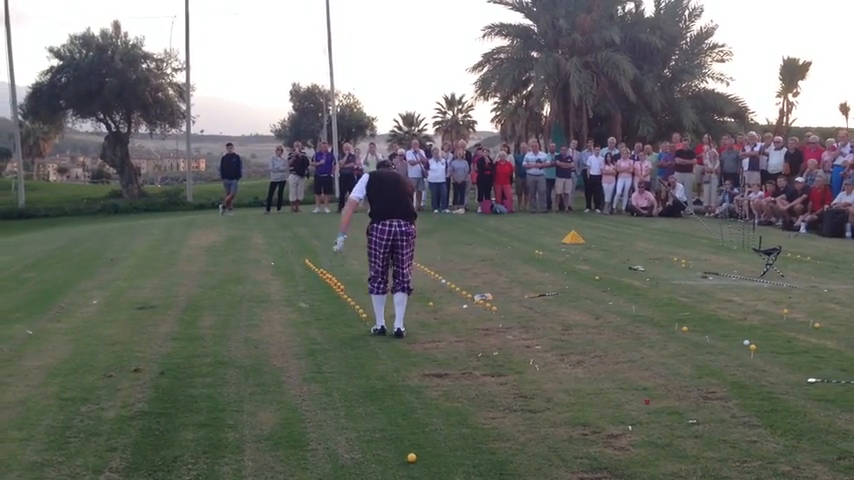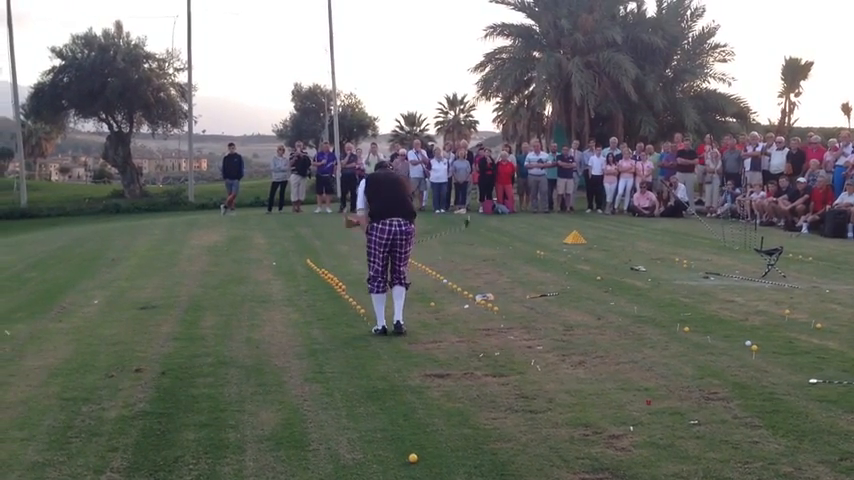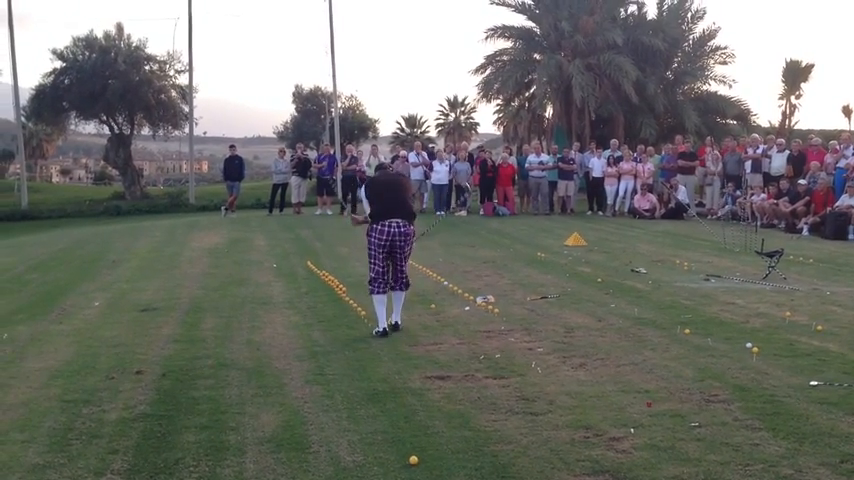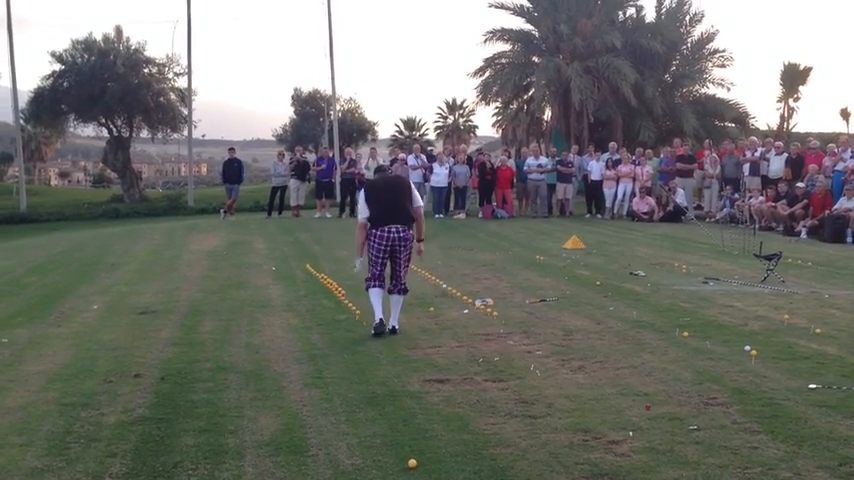
dt=0.2s
person 1, frame 1
left shoulder: (369, 178)
right shoulder: (406, 183)
left elbow: (351, 204)
left wrist: (341, 234)
left hip: (380, 227)
right hip: (406, 227)
left knee: (378, 276)
right knee: (402, 278)
left ankle: (379, 325)
right ankle: (399, 326)
person 1, frame 2
left shoulder: (367, 181)
right shoulder: (402, 181)
left elbow: (363, 216)
right wrist: (356, 221)
left hip: (380, 226)
right hip: (405, 225)
left knee: (377, 276)
right knee: (399, 275)
left ankle: (381, 324)
right ankle: (398, 320)
person 1, frame 3
left shoulder: (368, 185)
right shoulder: (404, 180)
right wrist: (362, 219)
left hip: (380, 228)
right hip: (405, 227)
left knee: (378, 278)
right knee: (399, 275)
left ankle: (382, 325)
right ankle: (396, 320)
person 1, frame 4
left shoulder: (367, 188)
right shoulder: (405, 182)
left elbow: (362, 224)
right elbow: (419, 212)
left wrist: (359, 255)
right wrist: (420, 240)
left hip: (379, 232)
right hip: (404, 232)
left knee: (375, 278)
right knee: (399, 279)
left ankle: (379, 318)
right ankle: (394, 324)
